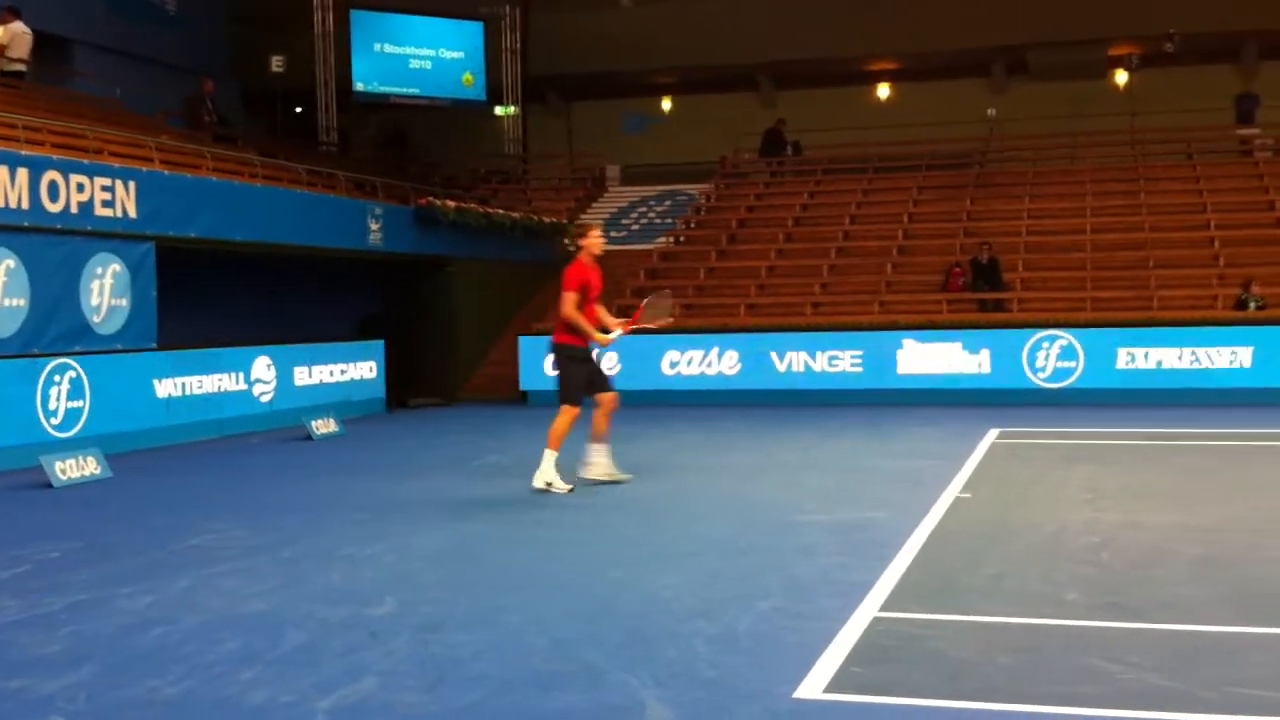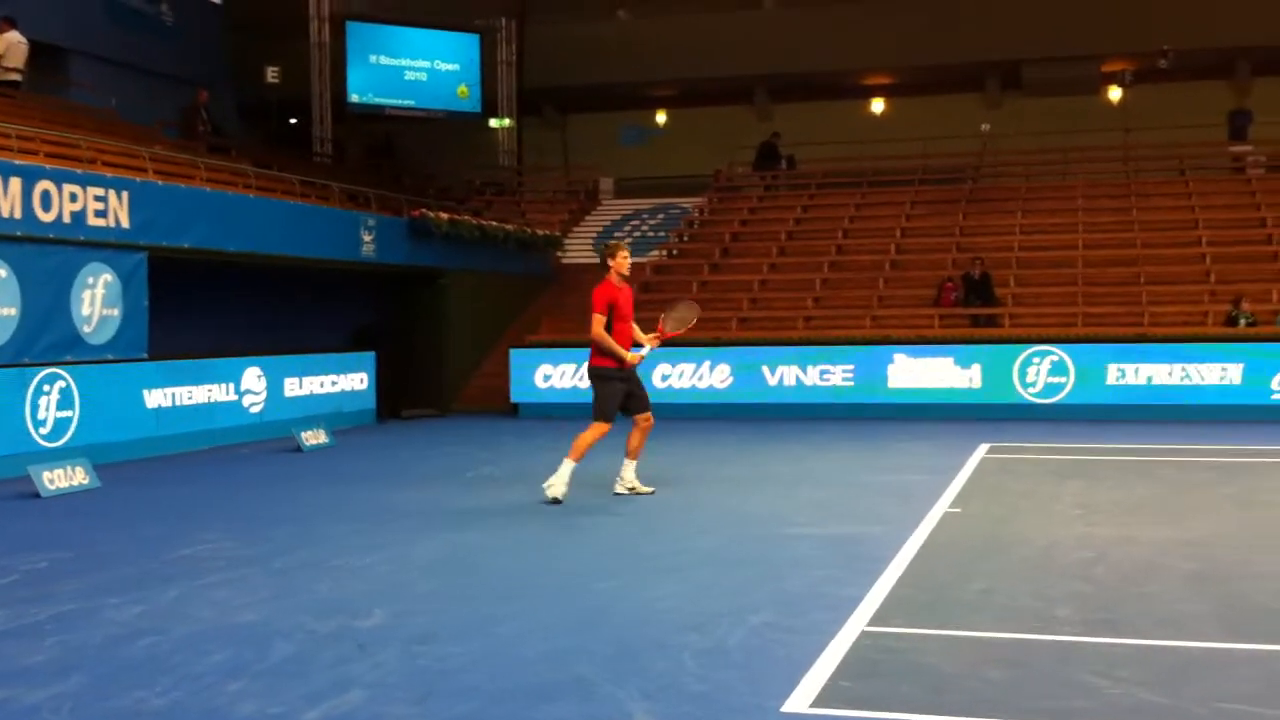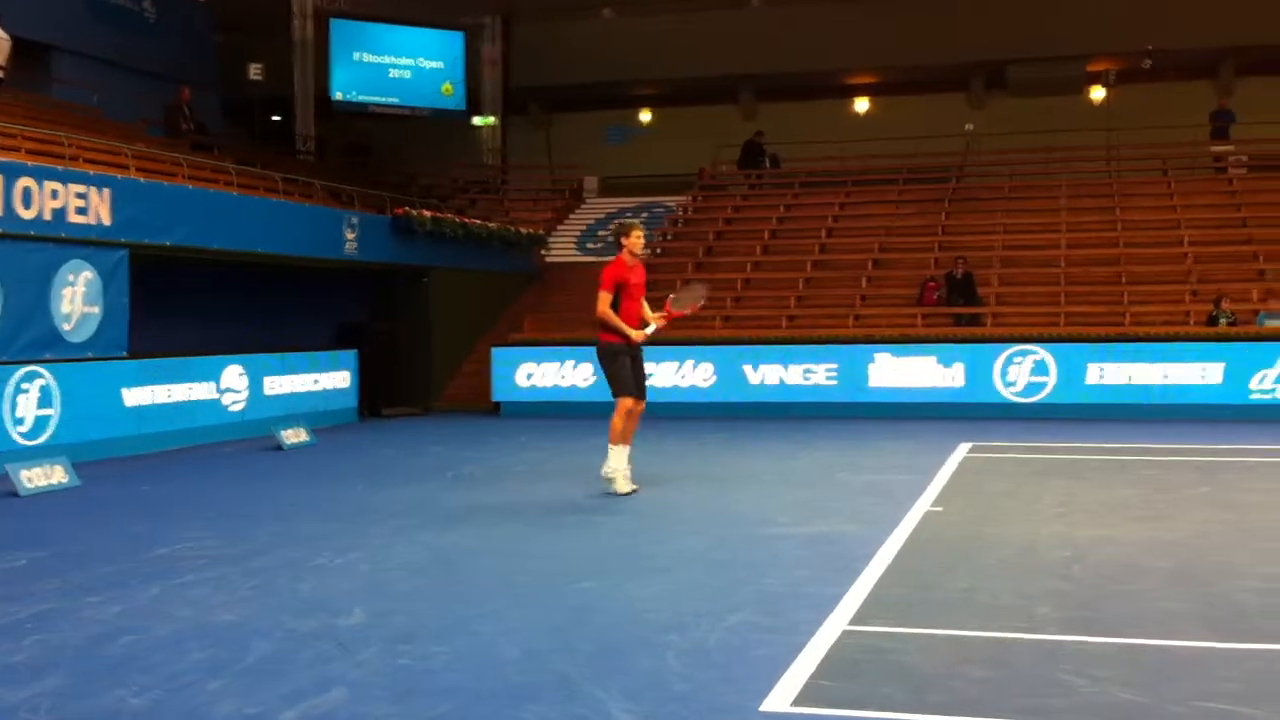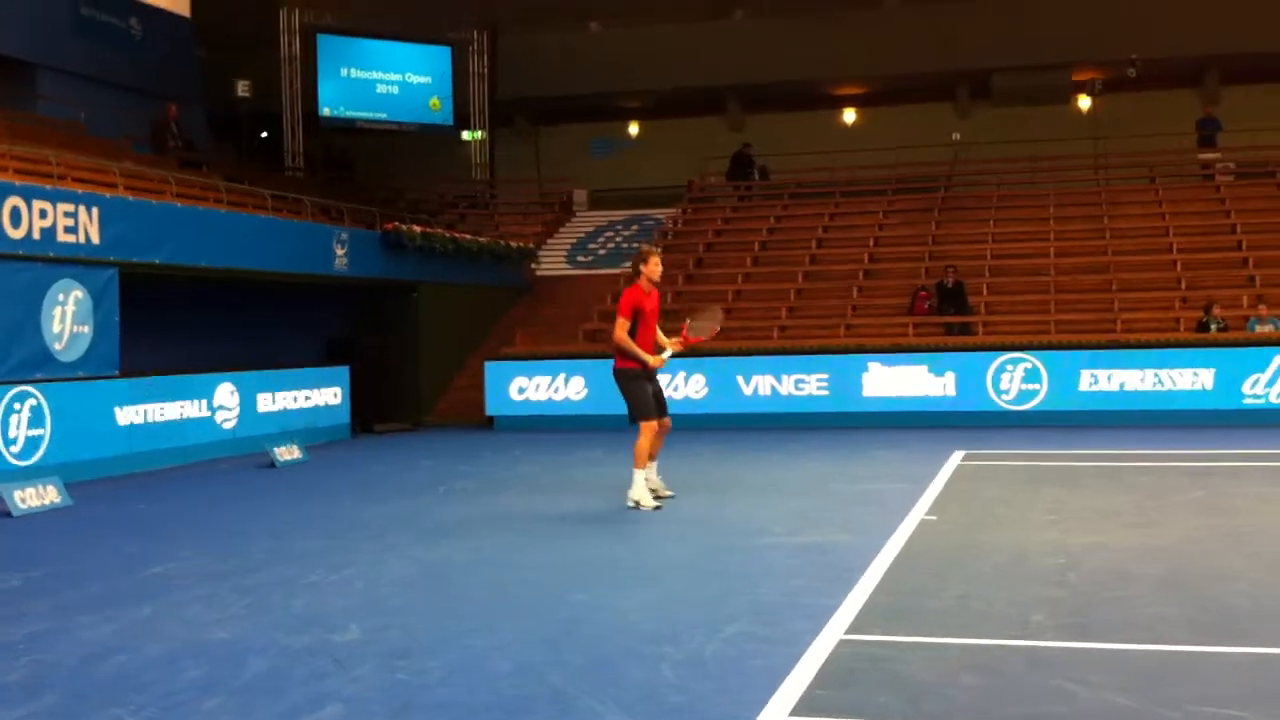
dt=0.2s
person 1, frame 1
left shoulder: (594, 269)
right shoulder: (575, 270)
right elbow: (567, 310)
left wrist: (611, 322)
right wrist: (594, 333)
left hip: (581, 349)
right hip: (569, 348)
left knee: (608, 399)
right knee: (570, 409)
left ankle: (596, 464)
right ankle: (545, 474)
person 1, frame 2
left shoulder: (626, 289)
right shoulder: (603, 292)
right elbow: (596, 331)
left wrist: (643, 339)
right wrist: (624, 353)
left hip: (625, 368)
right hip: (604, 368)
left knee: (645, 420)
right knee: (600, 427)
left ankle: (626, 479)
right ankle: (559, 479)
person 1, frame 3
left shoulder: (640, 268)
right shoulder: (613, 270)
right elbow: (602, 310)
left wrist: (651, 317)
right wrist: (629, 331)
left hip: (632, 345)
right hip: (613, 345)
left knee: (638, 405)
right knee: (625, 404)
left ankle: (615, 465)
right ankle: (616, 464)
person 1, frame 4
left shoulder: (654, 293)
right shoulder: (631, 296)
right elbow: (619, 336)
left wrist: (665, 342)
right wrist: (647, 358)
left hip: (647, 370)
right hip: (629, 370)
left knee: (664, 424)
right knee: (649, 426)
left ankle: (649, 478)
right ankle: (637, 491)
